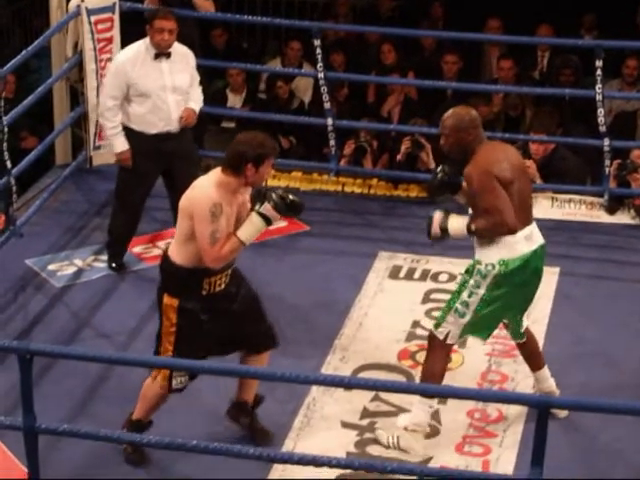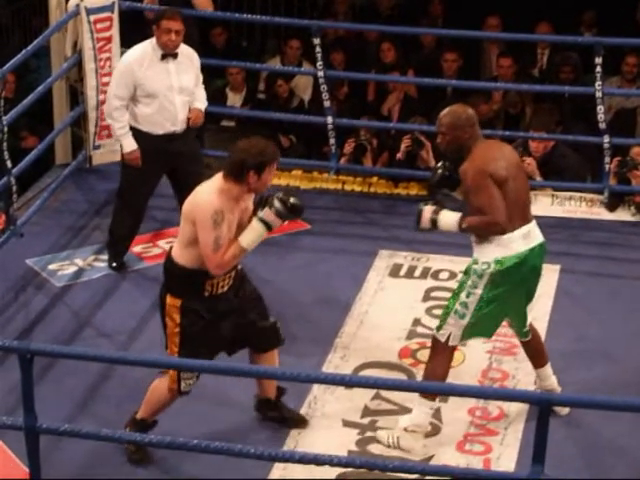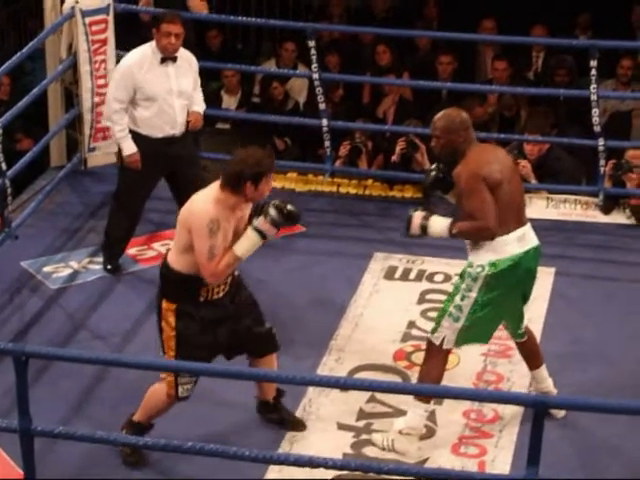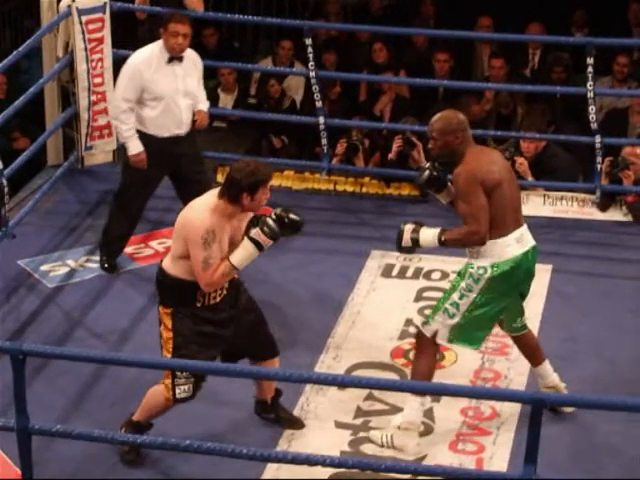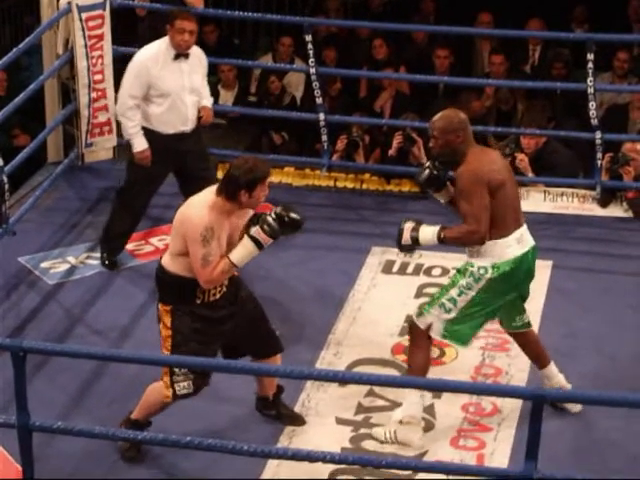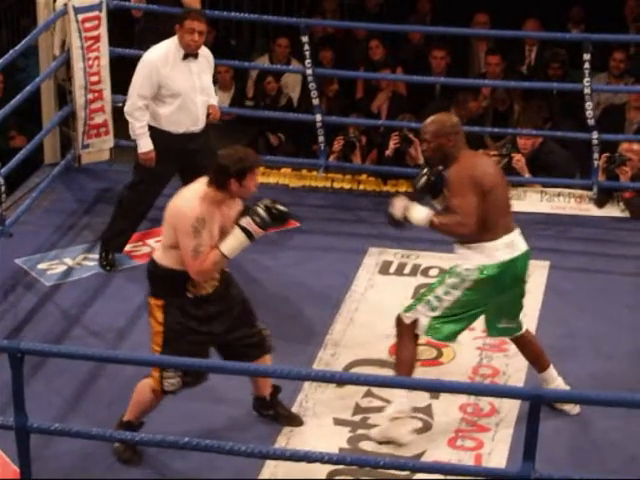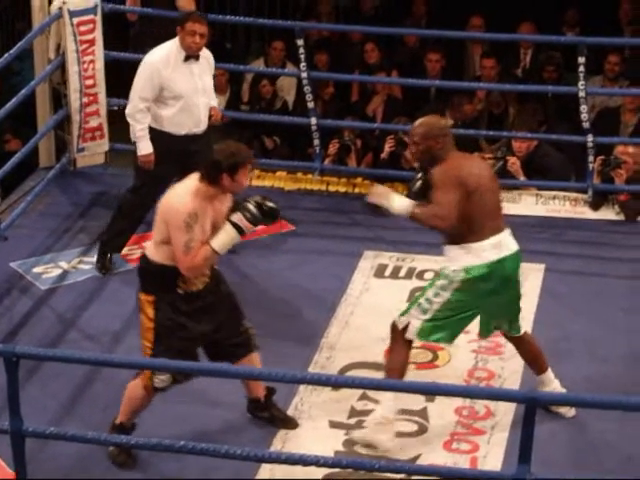
dt=0.2s
person 1, frame 1
left shoulder: (478, 168)
right shoulder: (505, 151)
left elbow: (505, 222)
left wrist: (455, 224)
right wrist: (460, 190)
left hip: (502, 262)
right hip: (531, 250)
left knee: (441, 337)
right knee: (516, 322)
left ankle: (414, 425)
right ankle: (550, 394)
person 1, frame 2
left shoulder: (473, 166)
right shoulder: (503, 150)
left elbow: (497, 222)
left wrist: (445, 219)
right wrist: (457, 188)
left hip: (499, 261)
right hip: (531, 247)
left knee: (444, 339)
right knee: (519, 322)
left ankle: (414, 429)
right ankle: (551, 391)
person 1, frame 3
left shoulder: (467, 170)
right shoulder: (497, 153)
left elbow: (485, 228)
left wrist: (434, 224)
right wrist: (450, 189)
left hip: (494, 263)
right hip: (525, 249)
left knee: (439, 341)
right knee: (515, 325)
left ankle: (408, 432)
right ankle: (548, 392)
person 1, frame 4
left shoulder: (466, 171)
right shoulder: (491, 155)
left elbow: (477, 232)
left wrist: (424, 236)
right wrist: (441, 190)
left hip: (494, 263)
right hip: (522, 250)
left knee: (428, 336)
right knee: (513, 323)
left ankle: (406, 428)
right ankle: (554, 388)
person 1, frame 5
left shoulder: (469, 171)
right shoulder: (489, 156)
left elbow: (476, 233)
left wrist: (424, 233)
right wrist: (441, 189)
left hip: (495, 264)
right hip: (521, 251)
left knee: (420, 327)
right knee: (516, 324)
left ankle: (408, 423)
right ankle: (561, 389)
person 1, frame 6
left shoulder: (460, 172)
right shoulder: (481, 161)
left elbow: (465, 228)
left wrist: (415, 213)
right wrist: (436, 195)
left hip: (484, 267)
right hip: (514, 255)
left knee: (408, 324)
right knee: (512, 329)
left ankle: (397, 418)
right ankle: (560, 392)
person 1, frame 7
left shoulder: (445, 171)
right shoulder: (478, 164)
left elbow: (444, 221)
left wrist: (396, 202)
right wrist: (428, 202)
left hip: (473, 269)
right hip: (507, 255)
left knee: (403, 332)
right knee: (512, 329)
left ankle: (382, 424)
right ankle: (557, 394)
person 2, frame 1
left shoulder: (239, 184)
right shoulder: (208, 197)
right elbow: (215, 257)
left wrist: (271, 209)
right wrist: (260, 219)
left hip: (224, 278)
right hip: (186, 286)
left knee: (260, 340)
right knee: (173, 373)
left ankle: (243, 407)
right ankle: (134, 426)
person 2, frame 2
left shoulder: (242, 190)
right shoulder: (210, 203)
right elbow: (218, 263)
left wrist: (272, 212)
right wrist: (263, 224)
left hip: (229, 279)
right hip: (190, 288)
left knee: (266, 339)
right knee: (181, 375)
left ankle: (269, 403)
right ankle: (137, 425)
person 2, frame 3
left shoulder: (239, 197)
right shoulder: (206, 212)
right elbow: (213, 272)
left wrist: (271, 219)
right wrist: (258, 232)
left hip: (225, 285)
right hip: (186, 294)
left knee: (264, 345)
right knee: (179, 383)
left ankle: (270, 405)
right ankle: (134, 428)
person 2, frame 4
left shoulder: (237, 204)
right shoulder: (202, 221)
left elbow: (240, 240)
right elbow: (209, 281)
left wrist: (274, 225)
right wrist: (256, 241)
left hip: (225, 288)
right hip: (185, 298)
left knee: (266, 348)
right knee: (181, 387)
left ankle: (268, 405)
right ankle: (133, 427)
person 2, frame 5
left shoulder: (238, 202)
right shoulder: (201, 218)
left elbow: (237, 238)
right elbow: (208, 278)
left wrist: (273, 223)
right wrist: (256, 239)
left hip: (224, 285)
right hip: (184, 296)
left knee: (267, 345)
right knee: (180, 384)
left ankle: (269, 401)
right ankle: (132, 424)
person 2, frame 6
left shoulder: (228, 194)
right shoulder: (191, 209)
right elbow: (199, 270)
left wrist: (262, 217)
right wrist: (246, 231)
left hip: (215, 281)
right hip: (176, 292)
left knee: (256, 343)
right knee: (167, 378)
left ankle: (267, 401)
right ankle: (126, 427)
person 2, frame 7
left shoulder: (218, 189)
right shoulder: (184, 205)
right elbow: (190, 266)
left wrist: (252, 215)
right wrist: (236, 227)
left hip: (203, 279)
right hip: (166, 288)
left knee: (241, 343)
right knee: (157, 374)
left ankle: (260, 403)
right ankle: (118, 430)
person 3, frame 1
left shoulder: (185, 55)
right shoulder: (127, 60)
left elbow: (194, 87)
right elbow: (108, 104)
left wrist: (193, 107)
right wrist: (119, 144)
left hip: (179, 139)
right hip: (140, 142)
right knee: (129, 200)
right ankle: (115, 252)
person 3, frame 2
left shoulder: (190, 56)
right shoulder: (133, 60)
left elbow: (197, 87)
right elbow: (115, 104)
left wrist: (199, 107)
right wrist: (127, 144)
left hip: (184, 138)
right hip: (146, 142)
right knee: (132, 199)
right ankle: (116, 251)
person 3, frame 3
left shoulder: (189, 60)
right shoulder: (133, 63)
right elbow: (114, 107)
left wrist: (197, 109)
right wrist: (127, 146)
left hip: (181, 141)
right hip: (144, 145)
left knee: (195, 195)
right knee: (128, 202)
right ankle: (111, 253)
person 3, frame 4
left shoulder: (194, 59)
right shoulder: (140, 62)
right elbow: (121, 107)
left wrist: (202, 107)
right wrist: (133, 145)
left hip: (185, 140)
right hip: (149, 144)
left knee: (200, 193)
right knee: (130, 200)
right ankle: (109, 251)
person 3, frame 5
left shoulder: (199, 56)
right shoulder: (146, 58)
right elbow: (127, 104)
left wrist: (206, 104)
right wrist: (138, 143)
left hip: (190, 137)
right hip: (155, 140)
left knee: (205, 189)
right knee: (134, 196)
right ankle: (110, 247)
person 3, frame 6
left shoulder: (206, 56)
right shoulder: (156, 58)
right elbow: (135, 104)
left wrist: (212, 103)
right wrist: (144, 143)
left hip: (197, 137)
right hip: (163, 140)
right knee: (140, 195)
right ankle: (110, 246)
person 3, frame 7
left shoulder: (207, 58)
right shoulder: (157, 61)
right elbow: (137, 106)
left wrist: (213, 105)
right wrist: (144, 146)
left hip: (197, 139)
right hip: (164, 141)
right knee: (142, 196)
right ankle: (108, 248)
